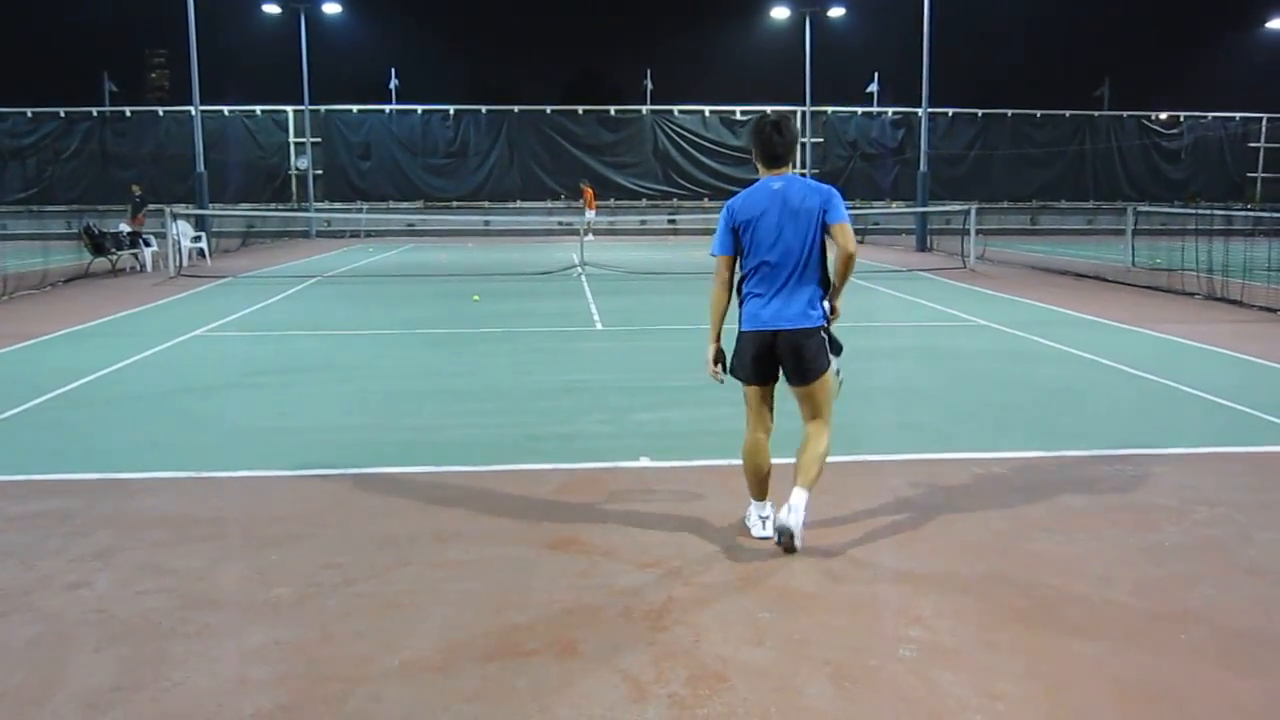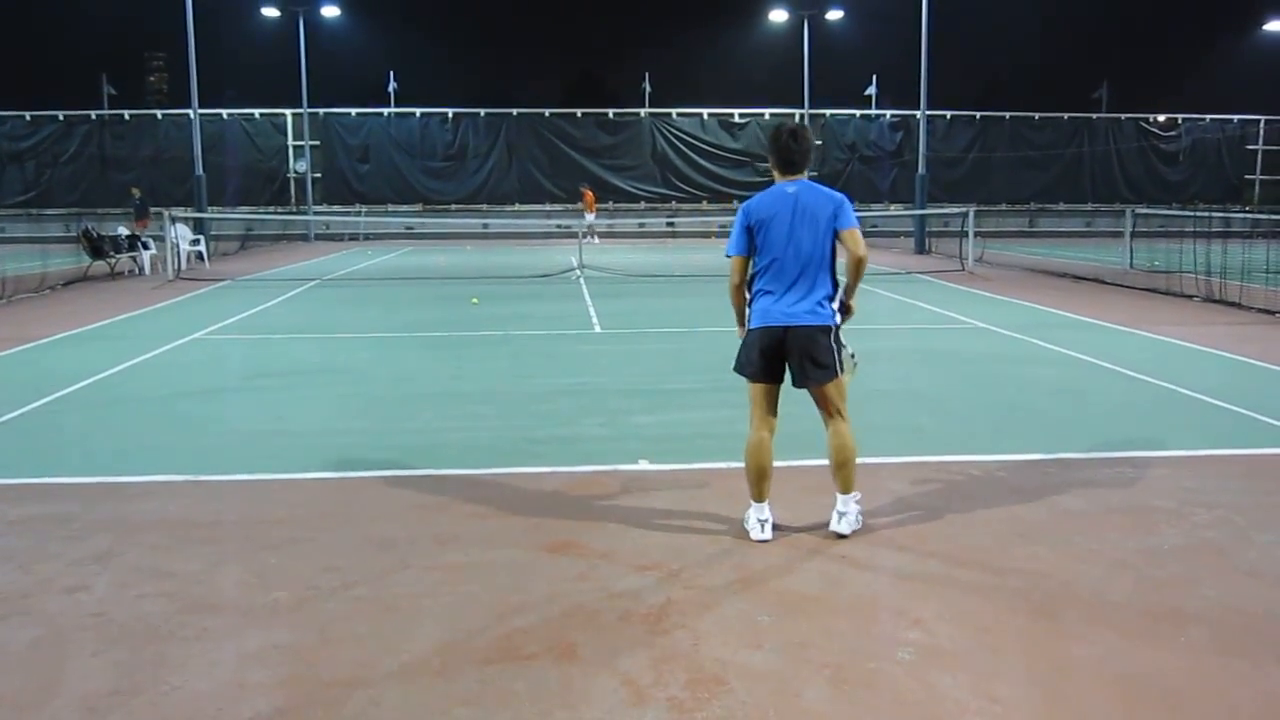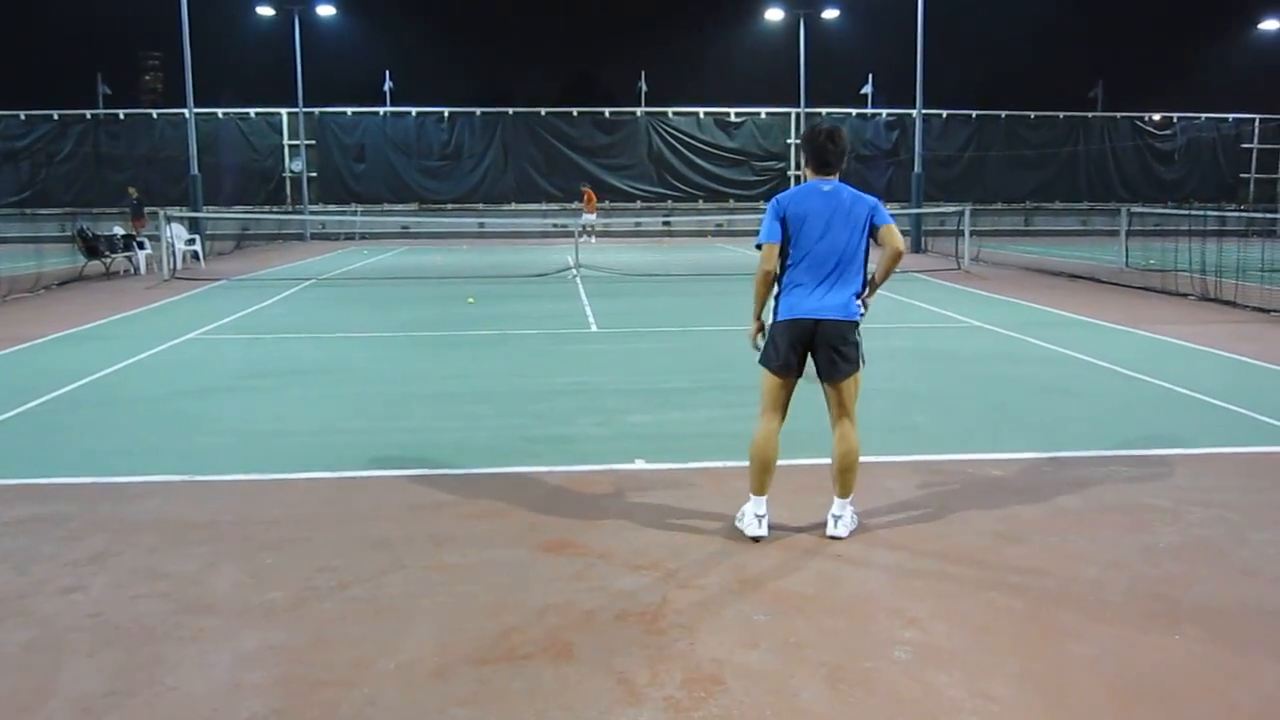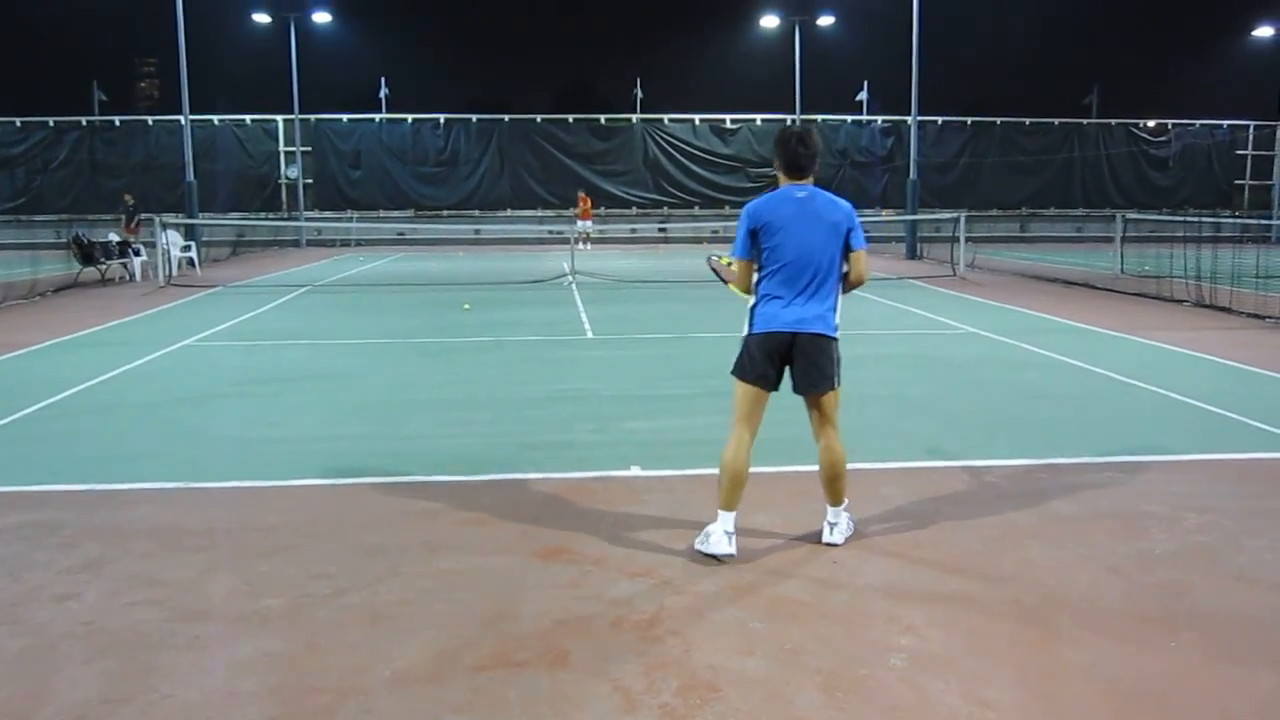
dt=0.4s
person 1, frame 1
left shoulder: (737, 207)
right shoulder: (822, 196)
left elbow: (722, 280)
right elbow: (848, 249)
left wrist: (714, 340)
right wrist: (833, 296)
left hip: (754, 329)
right hip: (806, 327)
left knee: (758, 427)
right knee: (818, 423)
left ankle: (760, 513)
right ankle: (795, 505)
person 1, frame 2
left shoulder: (751, 209)
right shoulder: (834, 202)
left elbow: (737, 278)
right elbow: (858, 254)
left wrist: (741, 320)
right wrist: (847, 298)
left hip: (764, 326)
right hip: (815, 324)
left knee: (761, 425)
right knee: (836, 420)
left ankle: (759, 515)
right ankle: (846, 508)
person 1, frame 3
left shoulder: (783, 203)
right shoulder: (867, 204)
left elbow: (767, 268)
right elbow: (897, 248)
left wrist: (756, 317)
right wrist: (868, 289)
left hip: (790, 319)
right hip: (841, 321)
left knee: (770, 418)
right knee: (843, 422)
left ankle: (755, 512)
right ankle: (841, 513)
person 1, frame 4
left shoulder: (756, 211)
right shoulder: (842, 211)
left elbow: (743, 280)
right elbow: (859, 275)
left hip: (767, 331)
right hip: (817, 333)
left knee: (742, 433)
right knee: (828, 431)
left ankle: (723, 531)
right ankle: (837, 519)
